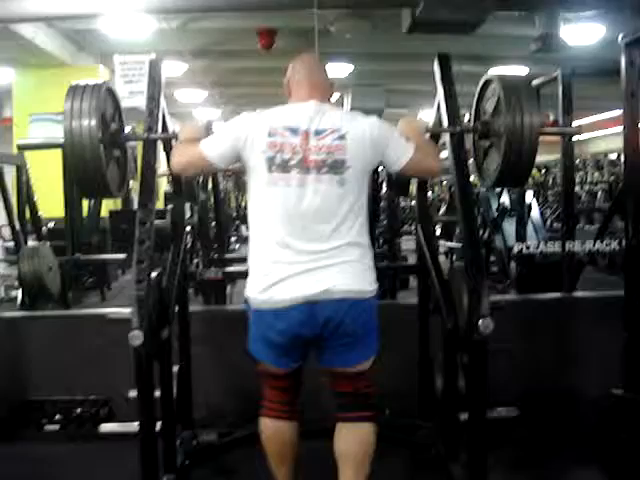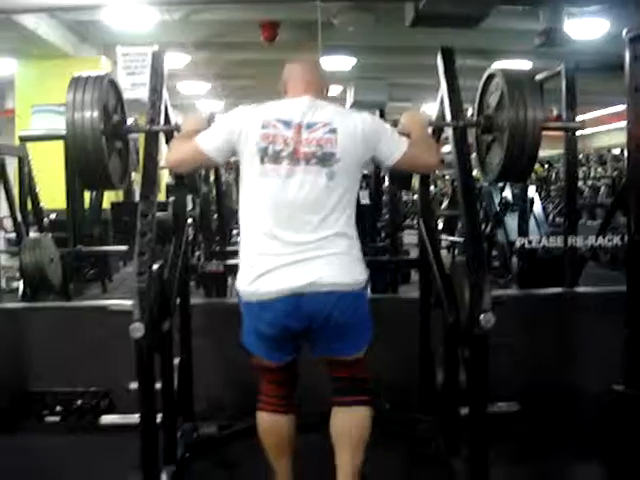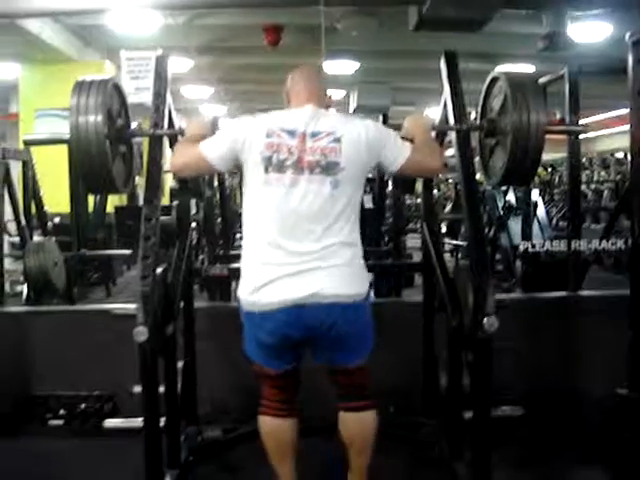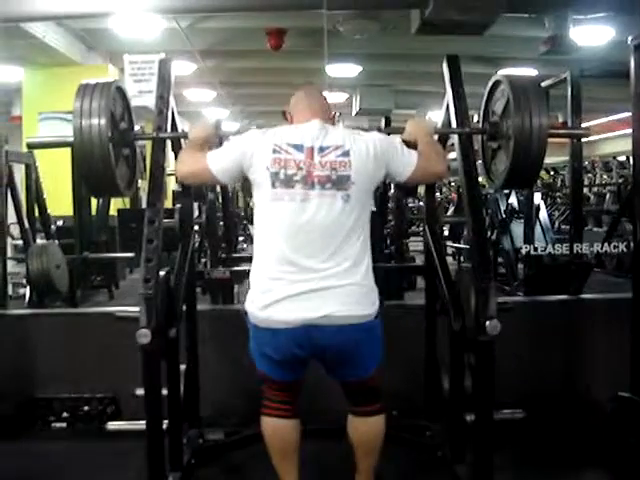
dt=0.2s
person 1, frame 1
left shoulder: (252, 125)
right shoulder: (365, 128)
left elbow: (180, 164)
right elbow: (430, 165)
left wrist: (188, 136)
right wrist: (415, 133)
left hip: (276, 296)
right hip: (348, 293)
left knee: (278, 397)
right knee: (354, 401)
person 1, frame 2
left shoulder: (246, 119)
right shoulder: (358, 124)
left elbow: (176, 159)
right elbow: (428, 160)
left wrist: (189, 130)
right wrist: (416, 127)
left hip: (266, 289)
right hip: (337, 287)
left knee: (274, 390)
right knee: (351, 387)
person 1, frame 3
left shoulder: (250, 128)
right shoulder: (361, 131)
left elbow: (181, 164)
right elbow: (432, 163)
left wrist: (193, 135)
right wrist: (420, 131)
left hip: (268, 298)
right hip: (340, 296)
left knee: (276, 396)
right knee: (355, 392)
person 1, frame 4
left shoulder: (256, 144)
right shoulder: (370, 145)
left elbow: (187, 170)
right elbow: (436, 168)
left wrist: (197, 139)
right wrist: (423, 135)
left hip: (275, 313)
right hip: (350, 313)
left knee: (278, 398)
right knee: (365, 399)
